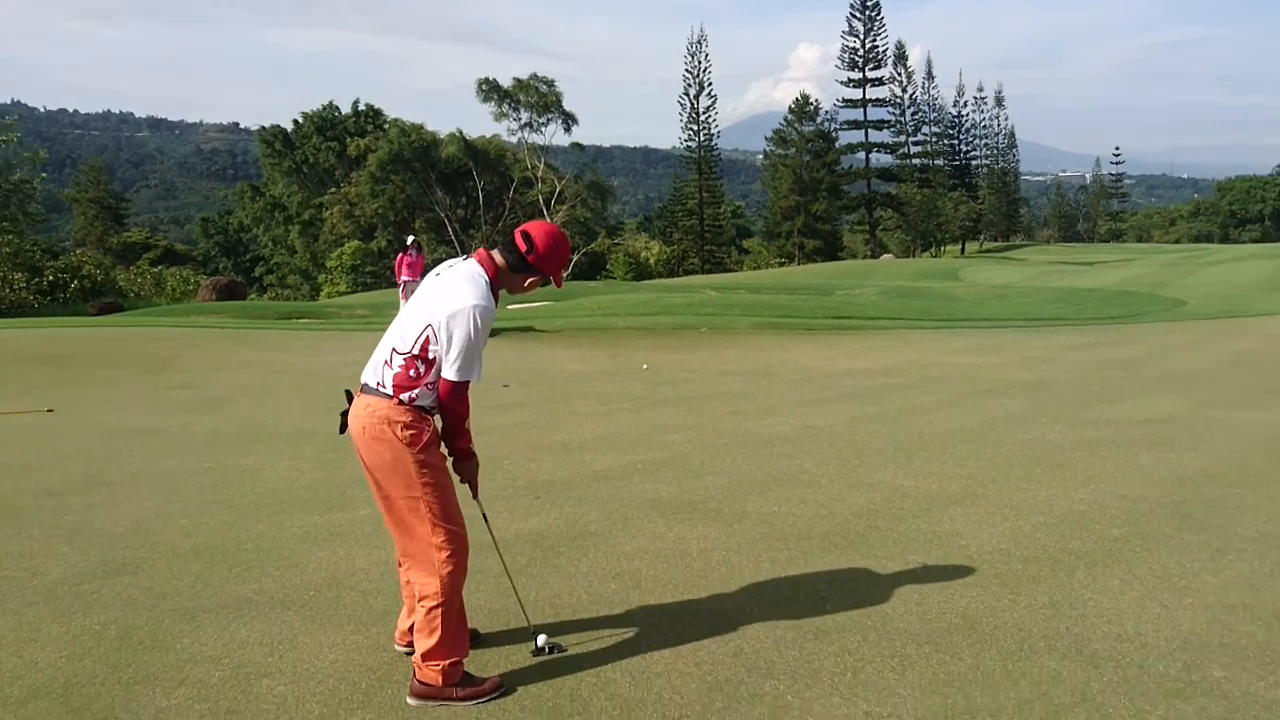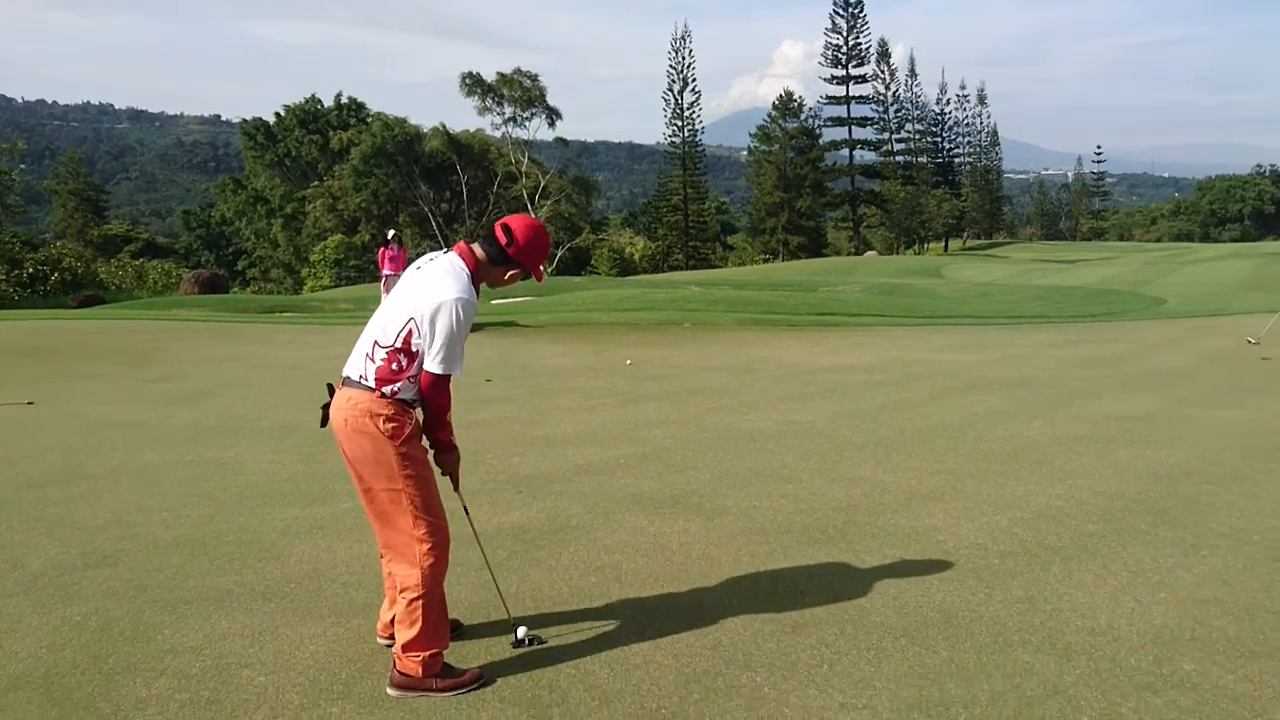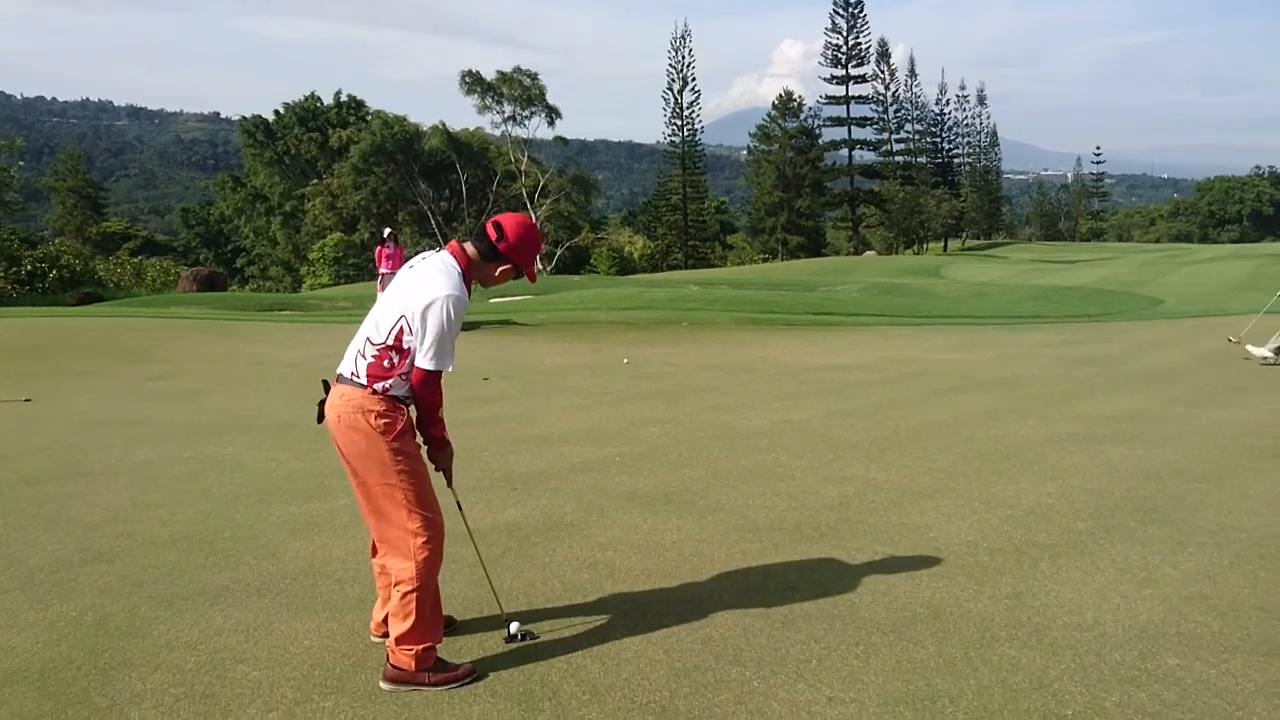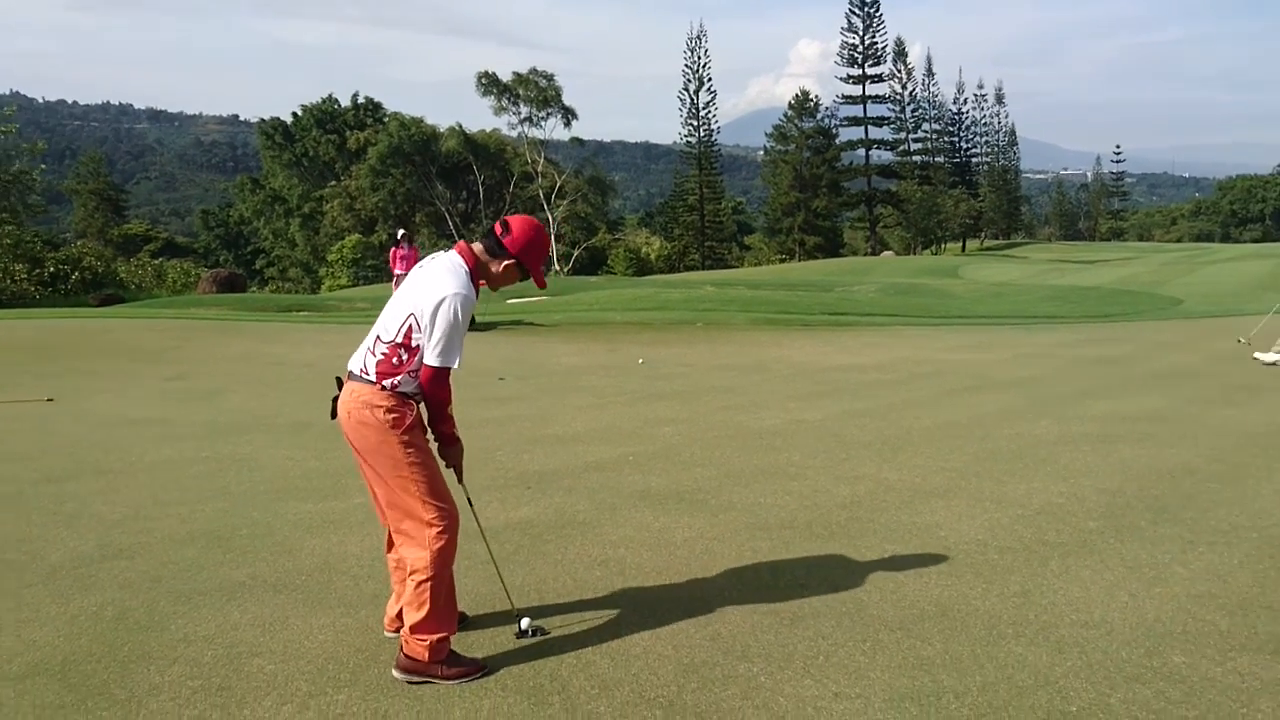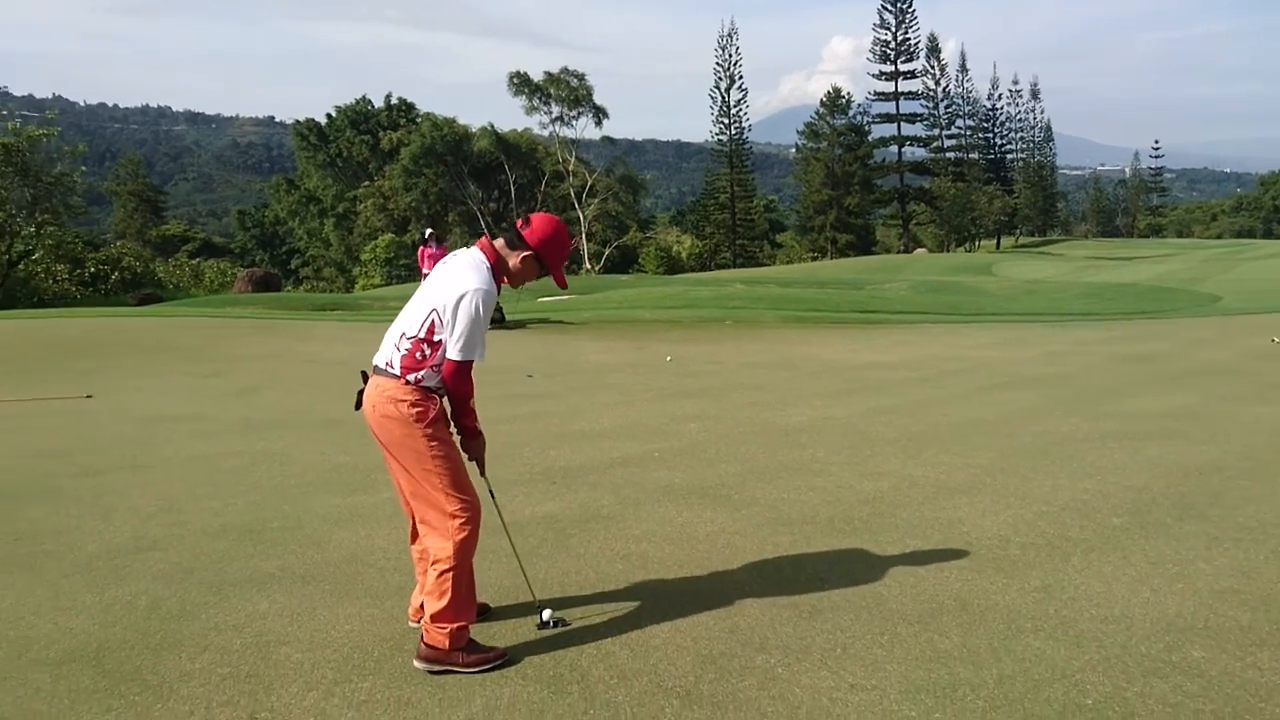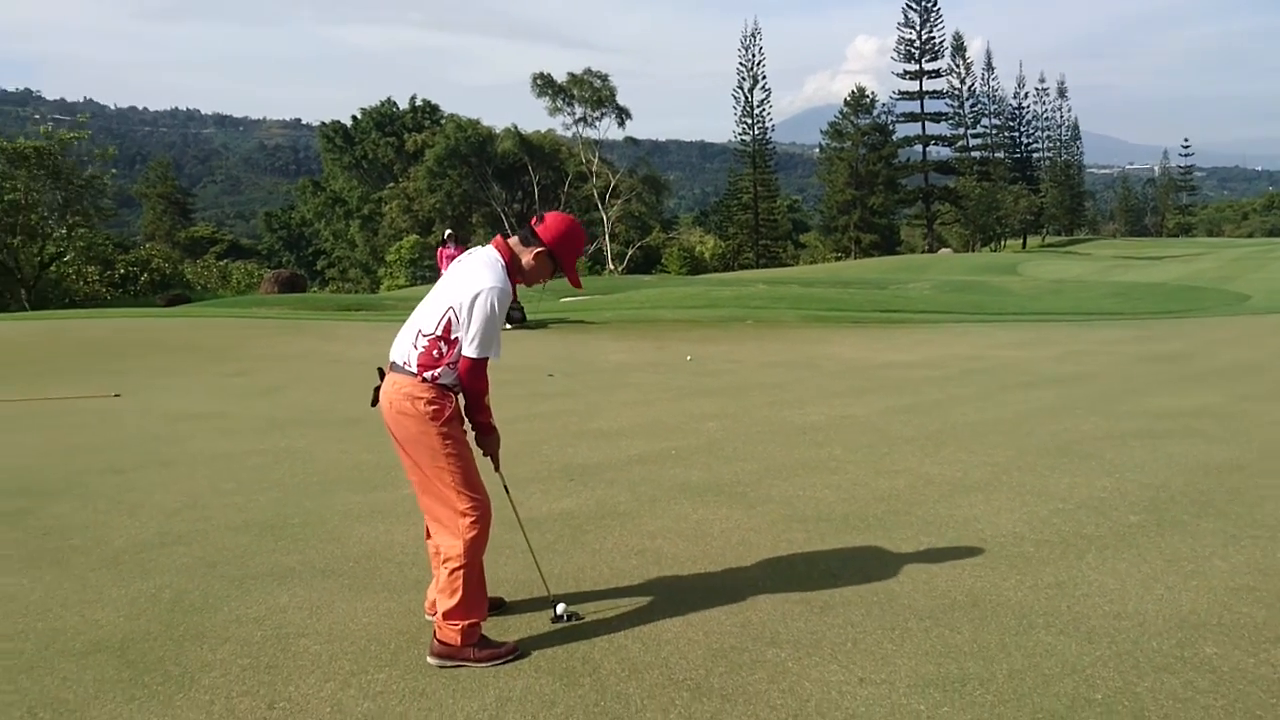
dt=0.1s
person 1, frame 1
left shoulder: (455, 266)
right shoulder: (476, 303)
right elbow: (451, 391)
left wrist: (455, 448)
right wrist: (464, 453)
left hip: (372, 407)
right hip: (397, 421)
left knee: (419, 535)
right knee: (442, 544)
left ankle: (416, 628)
right ankle: (437, 675)
person 1, frame 2
left shoulder: (436, 260)
right shoulder: (458, 297)
right elbow: (433, 384)
left wrist: (437, 440)
right wrist: (445, 445)
left hip: (354, 400)
right hip: (379, 414)
left knee: (400, 528)
right knee: (423, 537)
left ankle: (398, 619)
right ankle: (416, 666)
person 1, frame 3
left shoulder: (430, 260)
right shoulder: (449, 294)
right elbow: (425, 381)
left wrist: (431, 437)
right wrist: (438, 442)
left hip: (352, 399)
right hip: (372, 411)
left knee: (394, 522)
right knee: (418, 530)
left ankle: (392, 615)
right ankle: (409, 659)
person 1, frame 4
left shoulder: (441, 260)
right shoulder: (456, 293)
right elbow: (434, 378)
left wrist: (441, 434)
right wrist: (448, 438)
left hip: (364, 395)
right hip: (382, 407)
left knee: (407, 517)
right knee: (434, 521)
left ankle: (406, 610)
right ankle: (423, 650)
person 1, frame 5
left shoulder: (464, 258)
right shoulder: (479, 287)
right elbow: (455, 371)
left wrist: (463, 427)
right wrist: (470, 431)
left hip: (389, 390)
right hip: (407, 401)
left knee: (431, 508)
right knee: (457, 513)
left ankle: (430, 601)
right ankle: (443, 640)
person 1, frame 6
left shoulder: (479, 256)
right shoulder: (494, 286)
right elbow: (471, 368)
left wrist: (478, 423)
right wrist: (485, 427)
left hip: (405, 387)
right hip: (423, 398)
left knee: (445, 504)
right knee: (467, 511)
left ankle: (446, 596)
right ankle: (455, 636)
